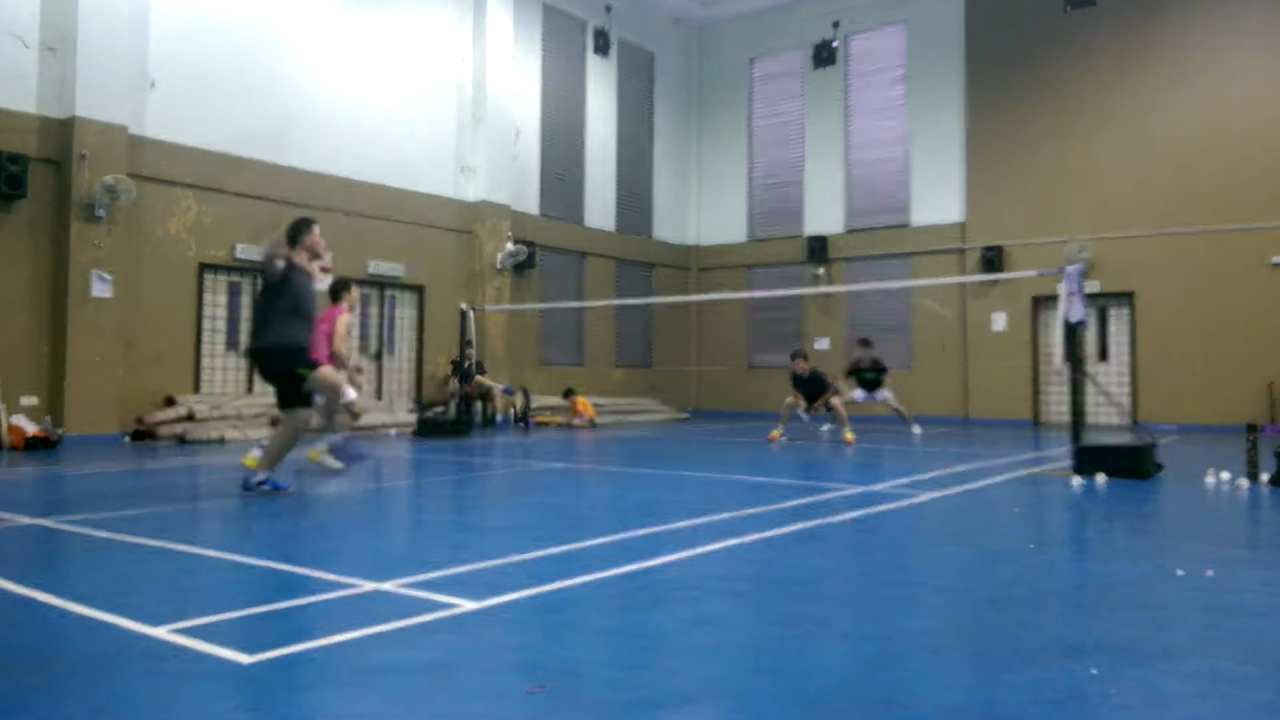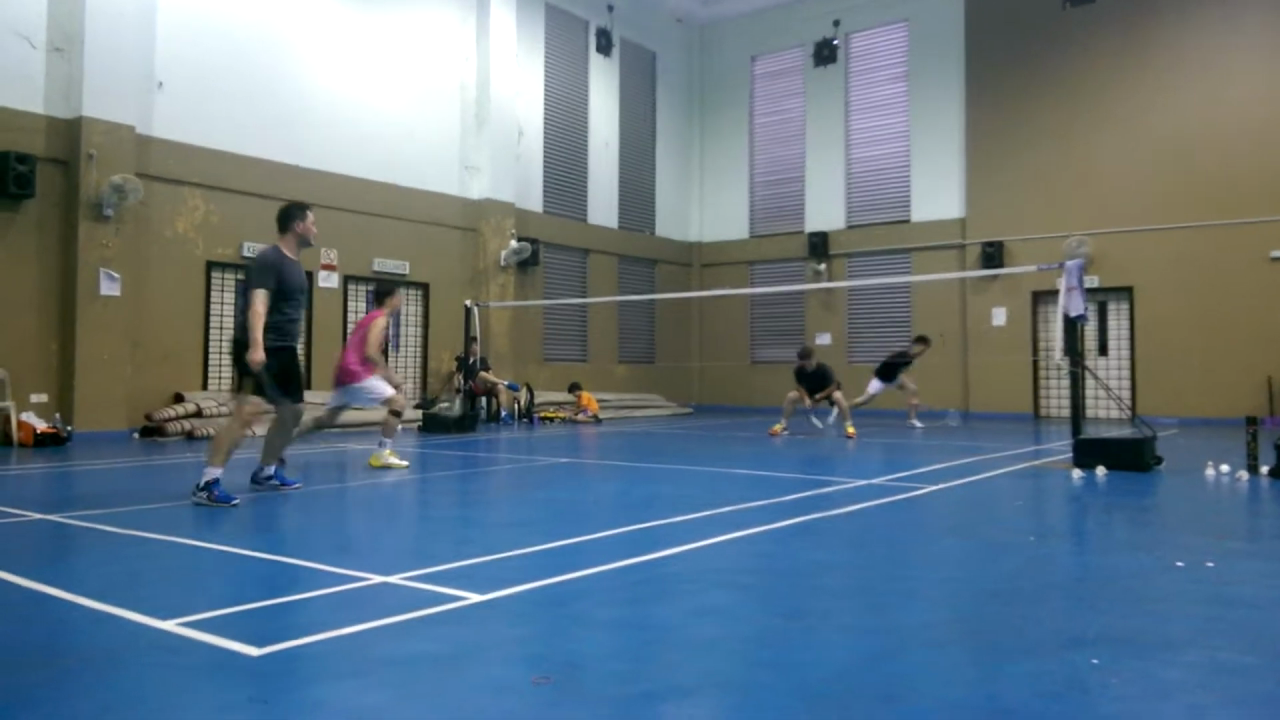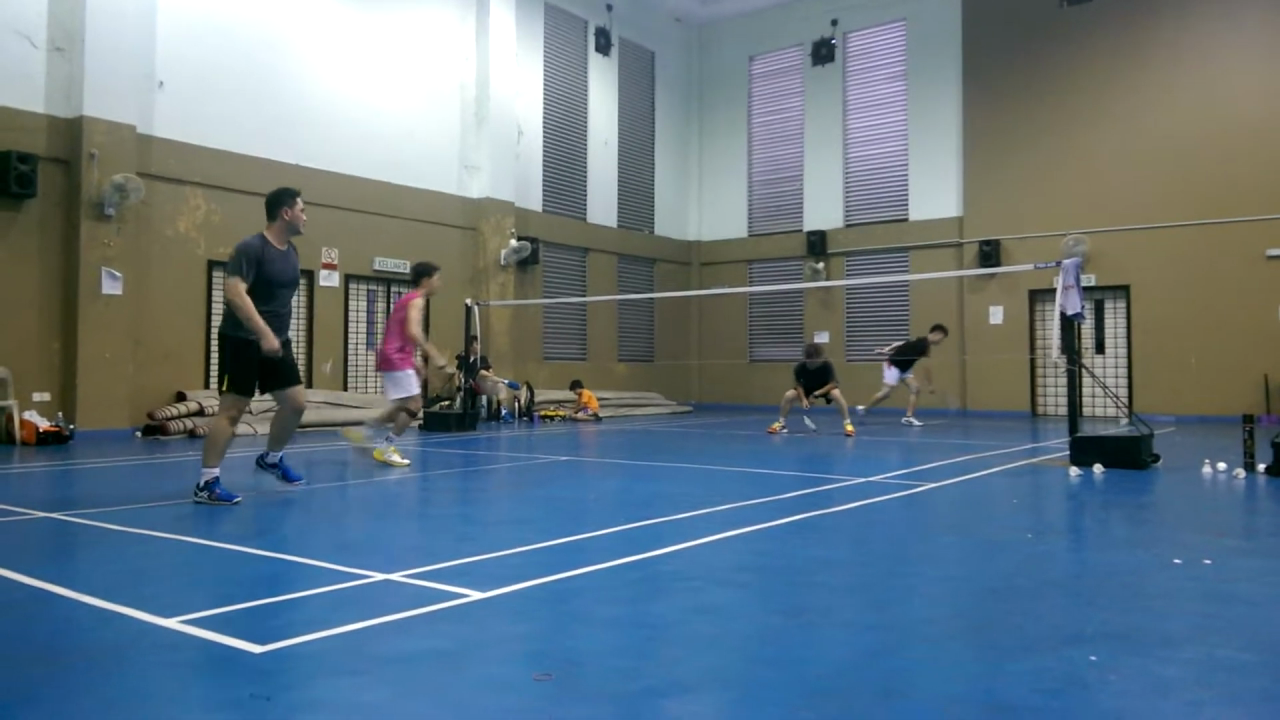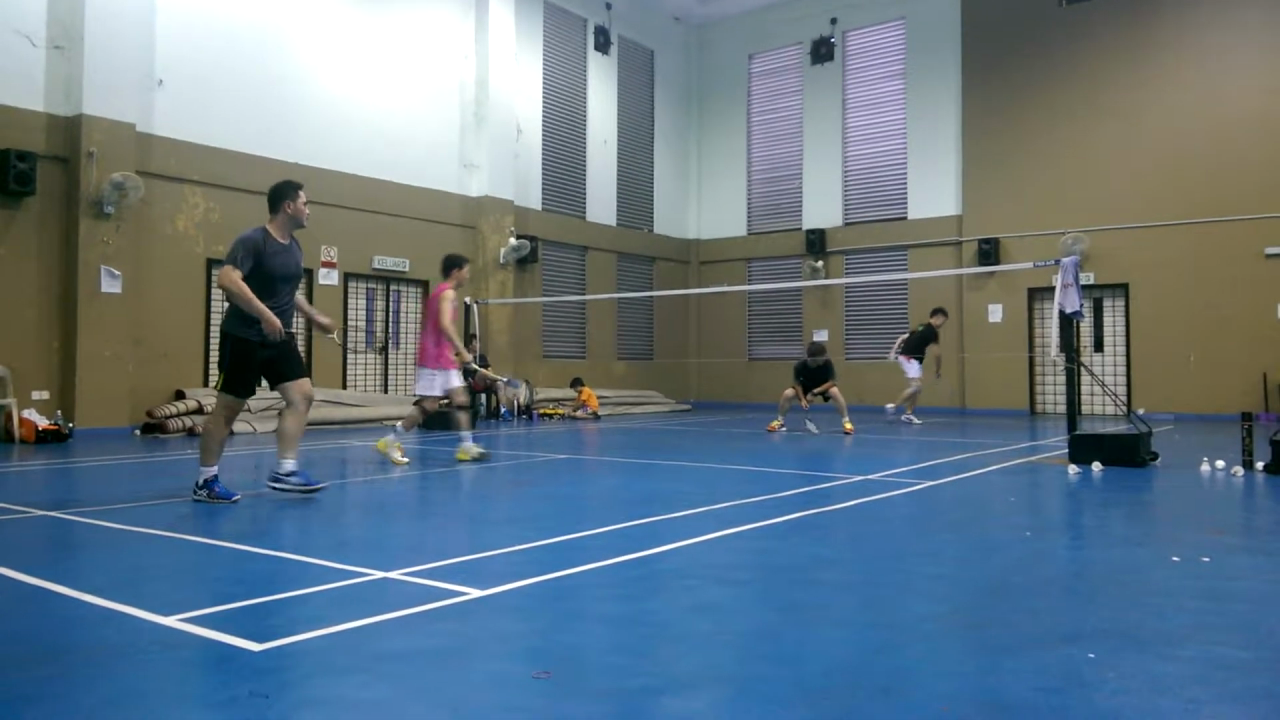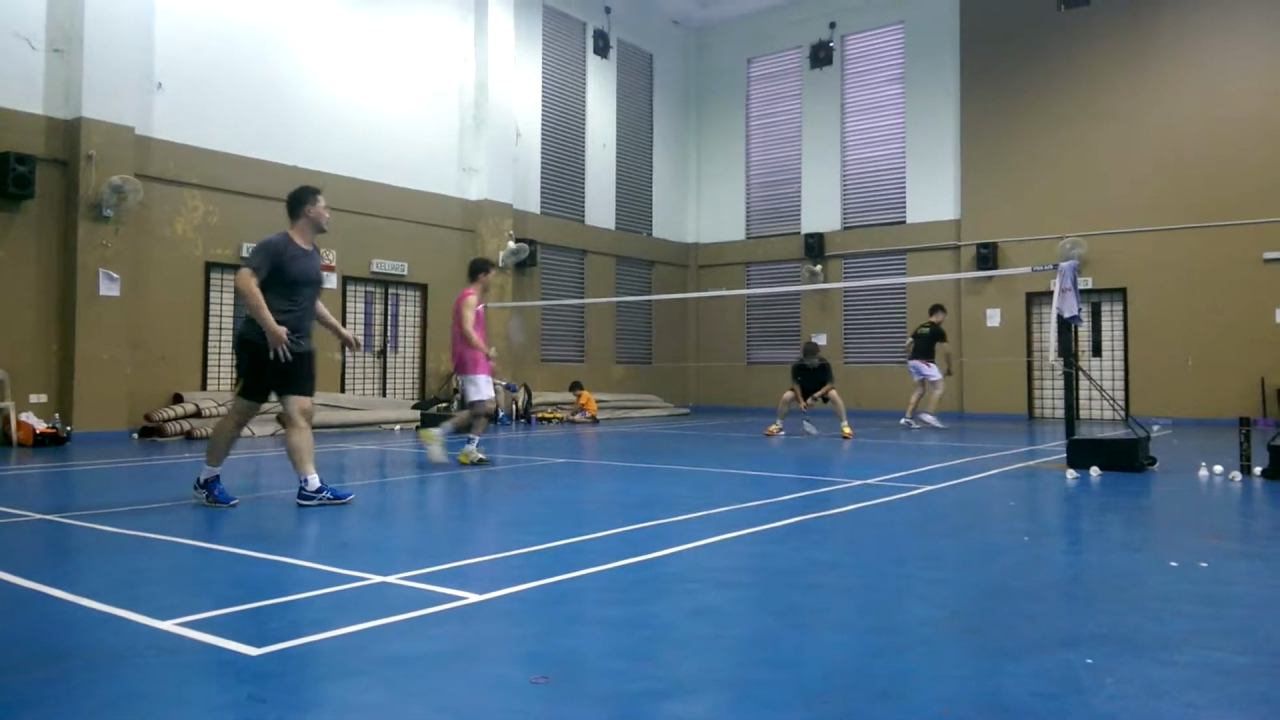
dt=0.2s
person 1, frame 1
left shoulder: (303, 274)
right shoulder: (287, 268)
right elbow: (273, 262)
right wrist: (278, 254)
left hip: (292, 351)
right hip: (274, 350)
left knee: (298, 420)
right knee: (333, 383)
left ankle: (257, 476)
person 1, frame 2
left shoulder: (296, 263)
right shoulder: (268, 260)
right elbow: (257, 304)
right wrist: (255, 346)
left hip: (284, 350)
right hip: (258, 351)
left knee: (292, 412)
right knee: (249, 411)
left ankle: (266, 471)
right ankle: (207, 483)
person 1, frame 3
left shoulder: (291, 252)
right shoulder: (251, 248)
right elbow: (234, 293)
right wrist: (263, 333)
left hip: (275, 343)
right hip: (242, 340)
left knee: (295, 402)
right knee: (232, 410)
left ankle: (271, 458)
right ankle: (206, 483)
person 1, frame 4
left shoulder: (294, 247)
right shoulder: (253, 241)
right elbow: (227, 280)
left wrist: (313, 316)
right wrist: (264, 315)
left hip: (280, 338)
right hip: (244, 338)
left knee: (301, 396)
right knee: (227, 409)
left ankle: (285, 470)
right ankle: (205, 481)
person 1, frame 5
left shoulder: (314, 255)
right shoulder: (274, 246)
right elbow: (244, 283)
left wrist: (339, 330)
right wrist: (270, 327)
left hip: (297, 348)
right hip: (261, 344)
left knee: (300, 415)
right knee: (241, 413)
left ankle: (310, 486)
right ankle: (207, 479)
person 2, frame 1
left shoulder: (326, 315)
right shoulder: (344, 315)
right elbow: (337, 348)
left wrist: (348, 368)
right wrist: (350, 372)
right hip: (322, 370)
right knee: (355, 408)
left ankle: (258, 452)
right ankle: (324, 449)
person 2, frame 2
left shoulder: (370, 318)
right shoulder: (379, 319)
right elbow: (370, 353)
left wrist: (387, 378)
right wrist: (390, 377)
left hip: (346, 374)
right hip: (356, 374)
left knee: (327, 419)
right knee: (398, 403)
right ankle: (382, 453)
person 2, frame 3
left shoulder: (407, 300)
right shoulder: (417, 300)
right elbow: (413, 332)
left wrist: (415, 362)
right wrist: (435, 356)
left hip: (399, 360)
right hip: (396, 361)
left knee: (412, 404)
right knee: (414, 405)
left ankle: (361, 431)
right ankle: (385, 449)
person 2, frame 4
left shoulder: (440, 293)
right shoulder: (448, 293)
right elbow: (445, 325)
left wrist: (452, 354)
right wrist: (463, 352)
left hip: (442, 358)
right hip: (434, 358)
left knee: (461, 398)
right knee: (428, 404)
left ankle: (467, 446)
right ankle: (391, 441)
person 2, frame 5
left shoulder: (473, 298)
right shoulder: (471, 297)
right elbow: (467, 330)
left wrist: (486, 357)
right wrist: (486, 350)
left hip: (477, 363)
right hip: (471, 363)
left knee: (489, 406)
right knee: (483, 409)
left ankle: (469, 449)
right ankle: (436, 434)
